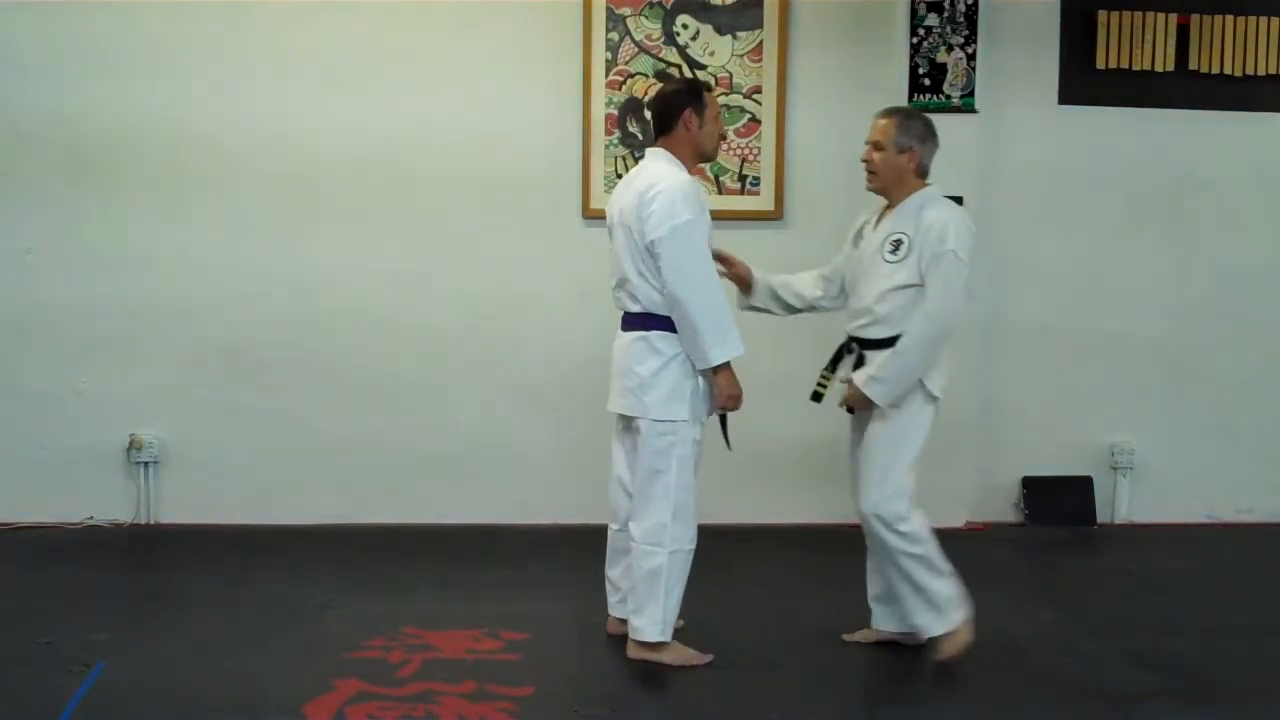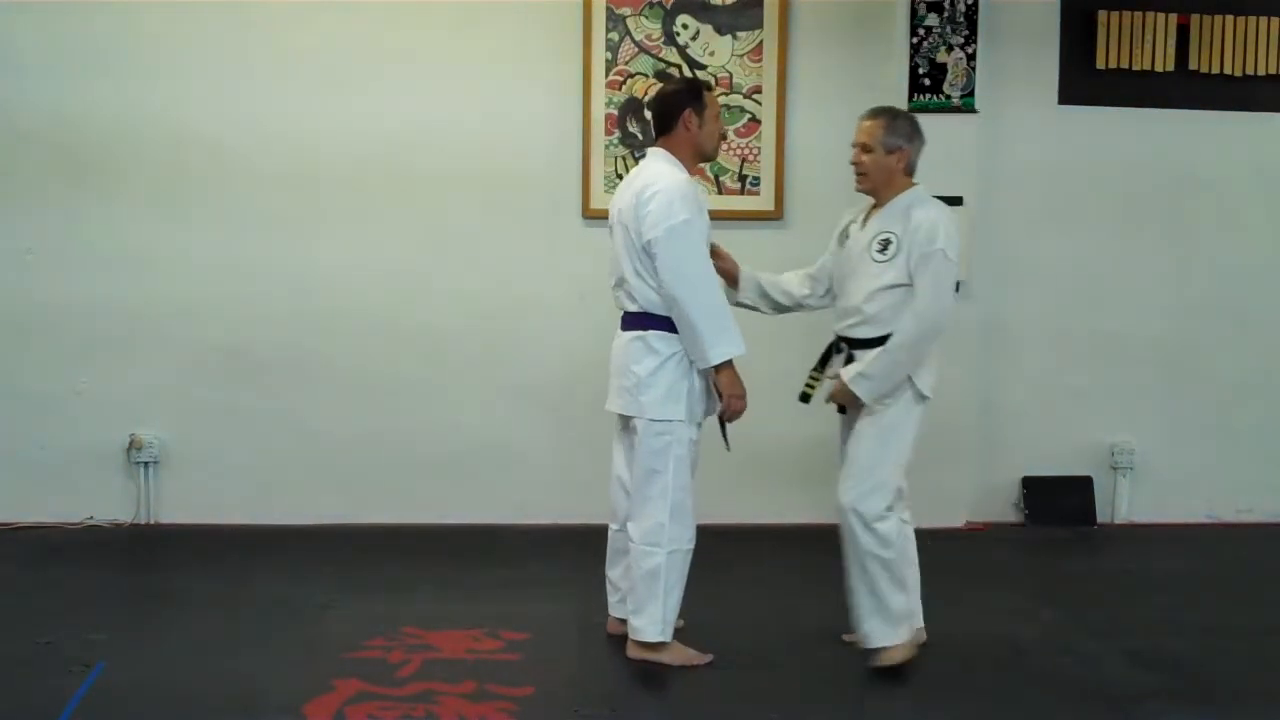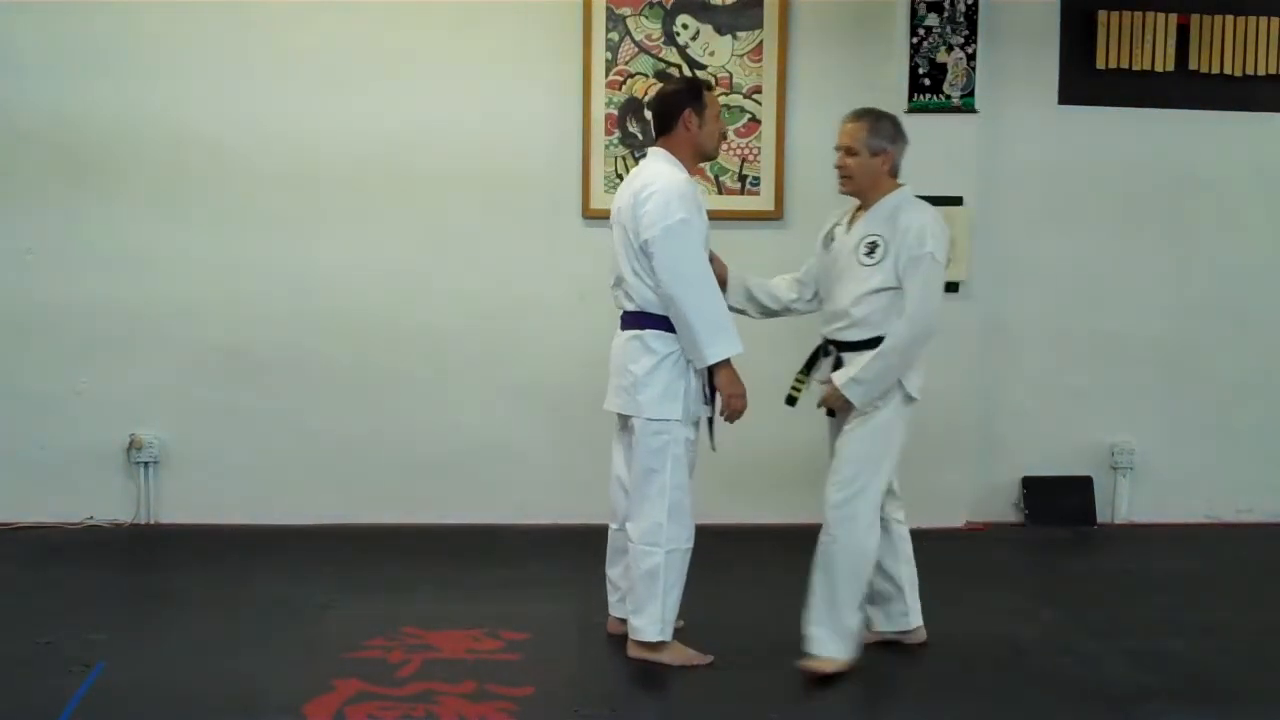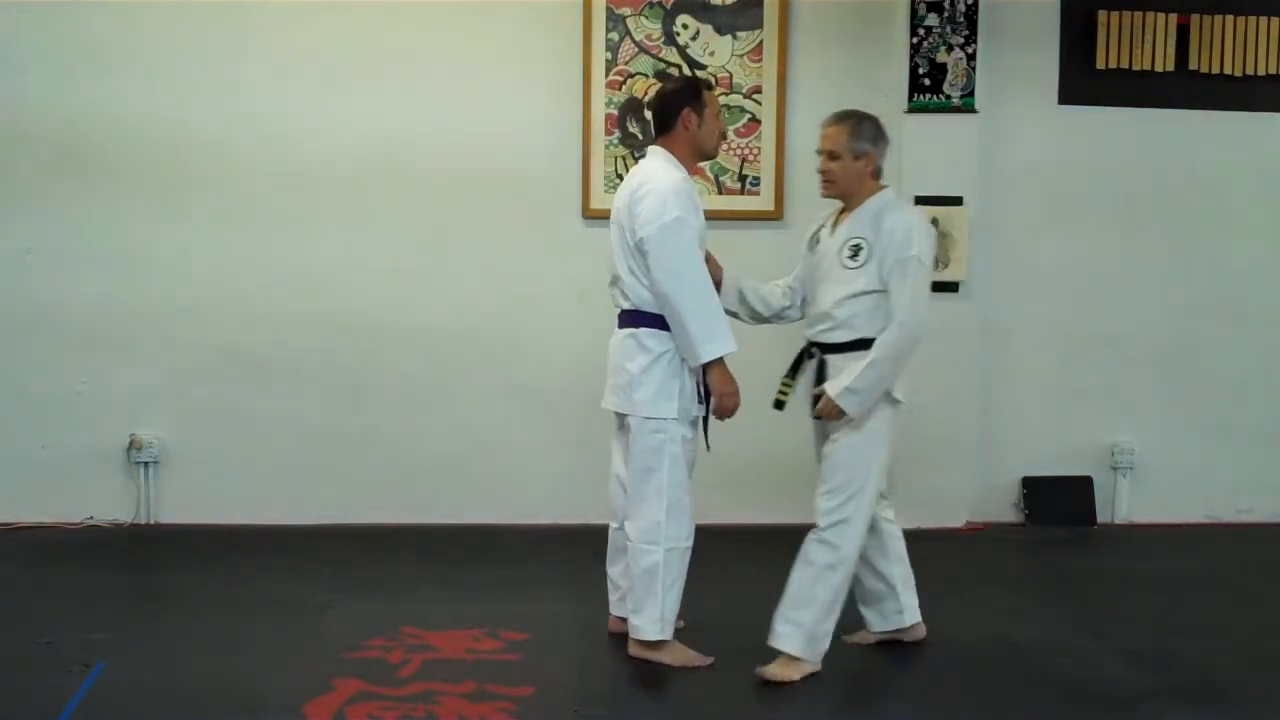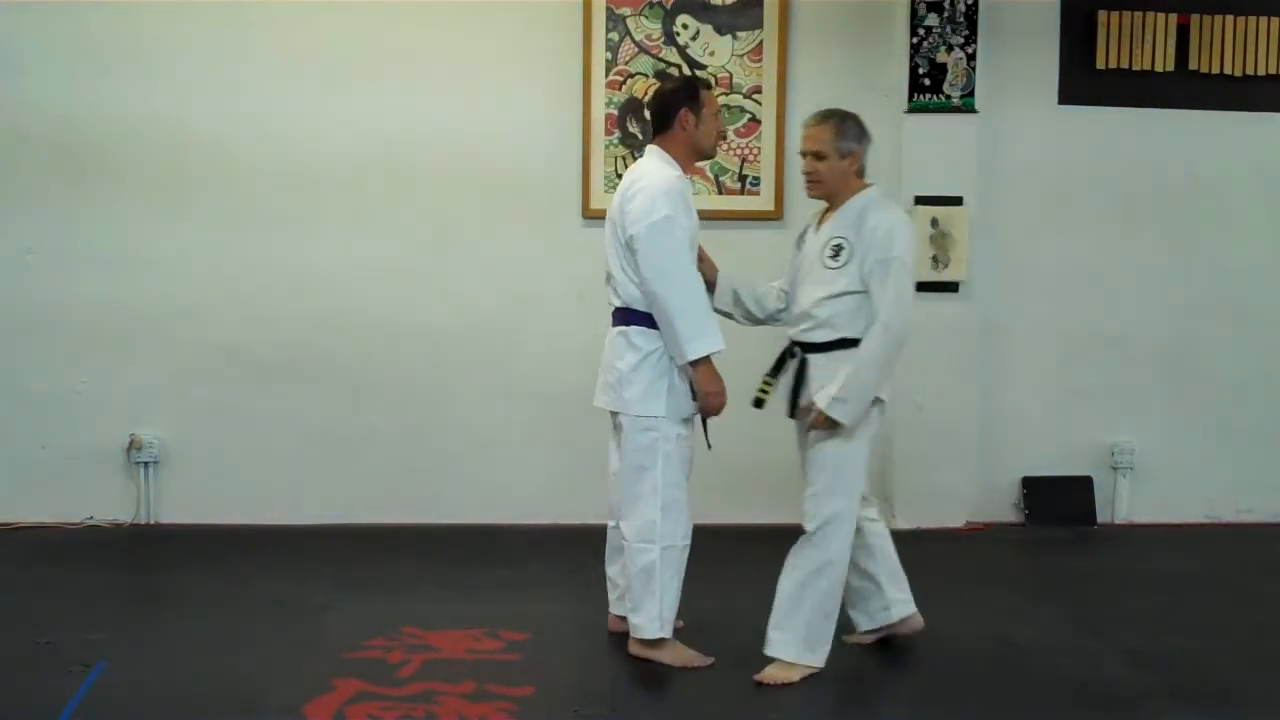
dt=0.1s
person 1, frame 1
left shoulder: (634, 183)
right shoulder: (676, 190)
right elbow: (692, 288)
right wrist: (722, 367)
left hip: (640, 349)
right hip: (668, 359)
left knee: (635, 496)
right knee: (666, 506)
left ankle: (626, 609)
right ankle: (649, 634)
person 1, frame 2
left shoulder: (638, 182)
right shoulder: (674, 190)
right elbow: (691, 288)
right wrist: (724, 366)
left hip: (640, 349)
right hip: (667, 358)
left knee: (635, 496)
right knee: (663, 505)
left ankle: (626, 609)
right ankle: (648, 634)
person 1, frame 3
left shoulder: (643, 181)
right shoulder: (672, 189)
right elbow: (688, 288)
right wrist: (723, 366)
left hip: (645, 352)
right hip: (664, 359)
left knee: (636, 497)
right knee: (663, 506)
left ankle: (626, 609)
right ankle: (650, 634)
person 1, frame 4
left shoulder: (647, 180)
right shoulder: (669, 188)
right elbow: (682, 287)
left wrist: (701, 360)
right wrist: (716, 364)
left hip: (644, 351)
right hip: (661, 358)
left knee: (636, 496)
right knee: (662, 505)
left ankle: (628, 609)
right ankle: (650, 633)
person 1, frame 5
left shoulder: (656, 180)
right shoulder: (660, 186)
right elbow: (670, 284)
left wrist: (696, 357)
right wrist: (701, 362)
left hip: (650, 355)
right hip: (654, 358)
left knee: (636, 496)
right knee: (659, 502)
left ankle: (628, 607)
right ankle: (651, 632)
person 2, frame 1
left shoulder: (943, 222)
right shoulder: (871, 221)
left elbow: (938, 318)
right elbow: (827, 287)
left wrist: (876, 383)
right wrist: (753, 283)
left hip: (904, 380)
right hip: (867, 375)
left knee: (884, 505)
right knee: (882, 503)
left ankle: (946, 610)
right ankle: (899, 618)
person 2, frame 2
left shoulder: (931, 221)
right shoulder: (856, 221)
left elbow: (927, 318)
right elbow: (813, 286)
left wrist: (864, 379)
right wrist: (741, 279)
left hip: (893, 379)
right hip: (855, 374)
left knee: (862, 502)
right knee: (876, 502)
left ankle: (893, 626)
right ankle: (896, 619)
person 2, frame 3
left shoulder: (918, 224)
right shoulder: (842, 224)
left elbow: (917, 320)
right elbow: (798, 292)
left wrist: (858, 383)
right wrist: (729, 281)
left hip: (878, 381)
right hip: (845, 377)
left knee: (847, 506)
right knee: (875, 503)
left ankle: (832, 640)
right ankle: (900, 620)
person 2, frame 4
left shoulder: (903, 226)
right shoulder: (827, 226)
left elbow: (907, 325)
right elbow: (790, 299)
left wrist: (851, 392)
right wrist: (724, 283)
left hip: (864, 385)
right hip: (830, 381)
left knee: (836, 514)
right knee: (866, 506)
left ankle: (799, 644)
right ankle: (898, 618)
person 2, frame 5
left shoulder: (885, 224)
right shoulder: (816, 224)
left elbow: (891, 326)
right elbow: (782, 304)
left wrist: (841, 399)
right wrist: (717, 282)
left hip: (850, 384)
right hip: (812, 381)
left knee: (825, 517)
right knee: (849, 507)
left ankle: (797, 648)
right ankle: (892, 610)
